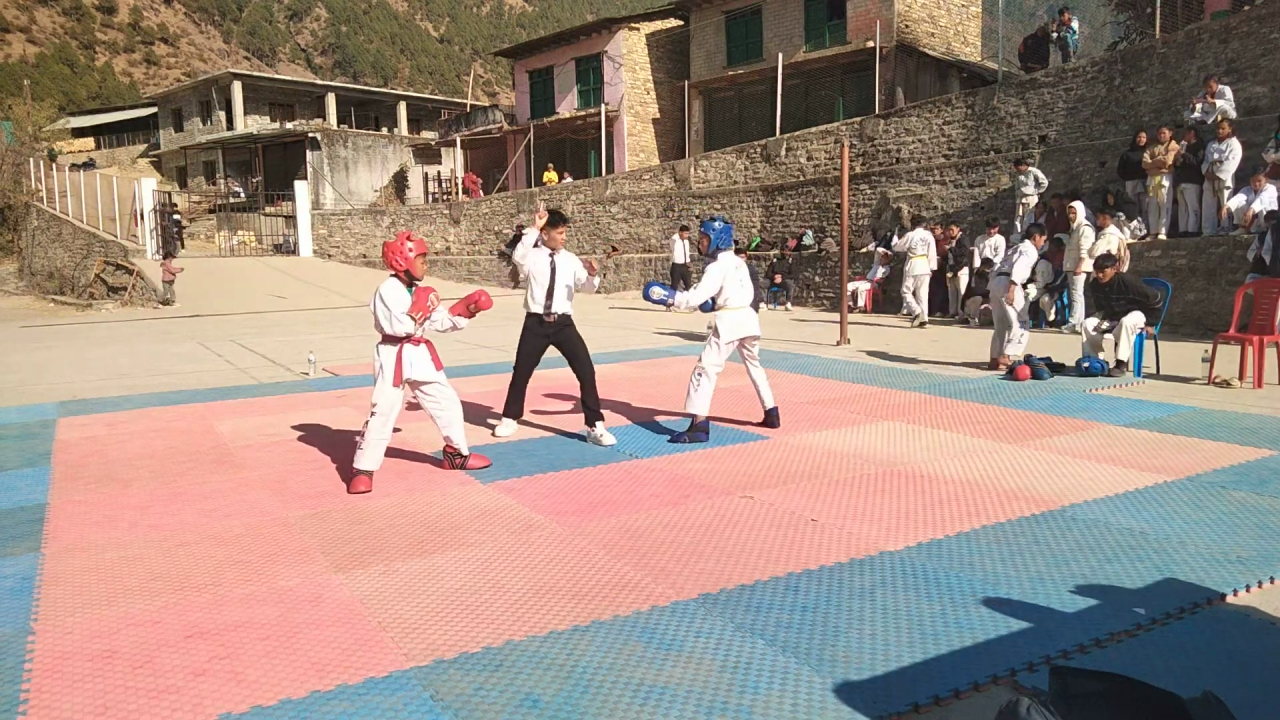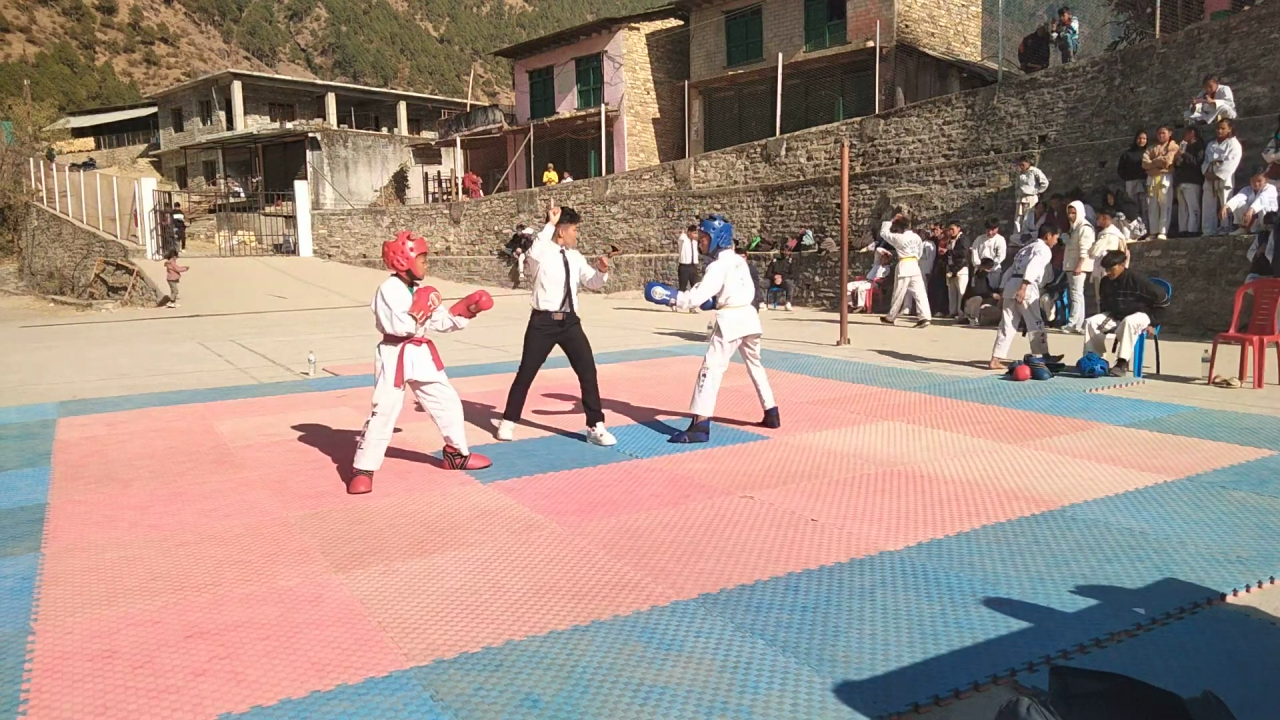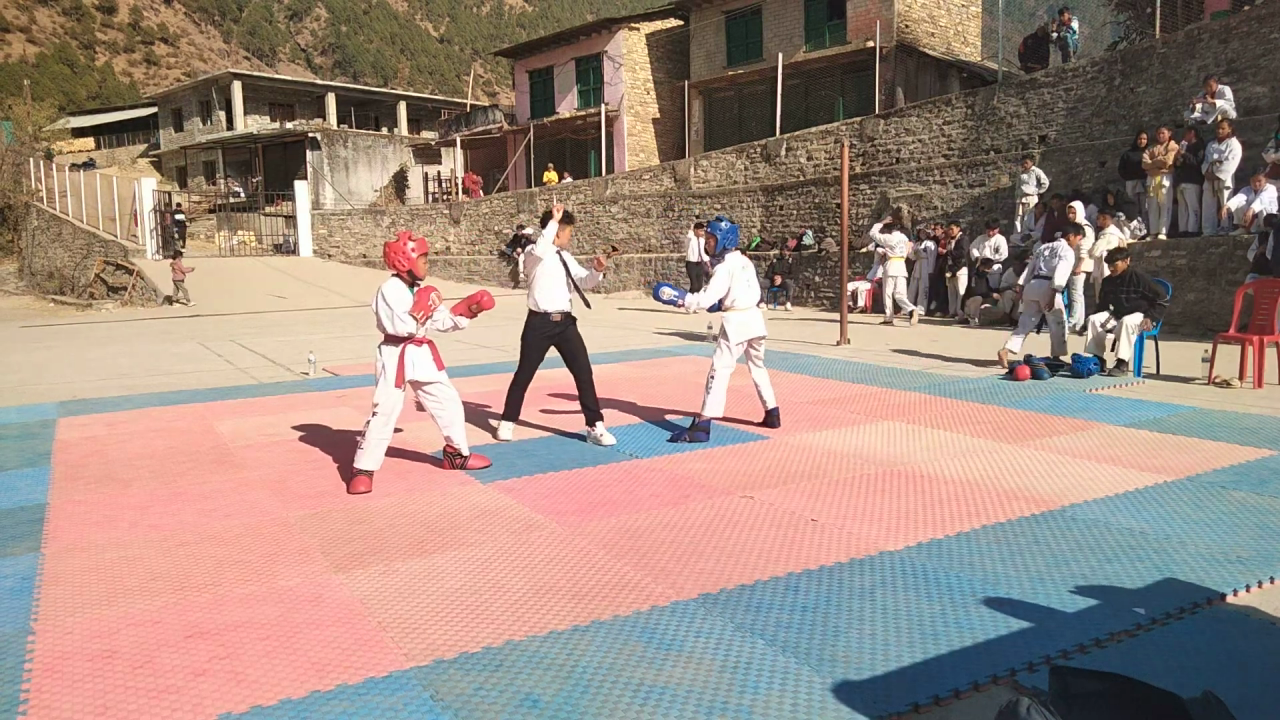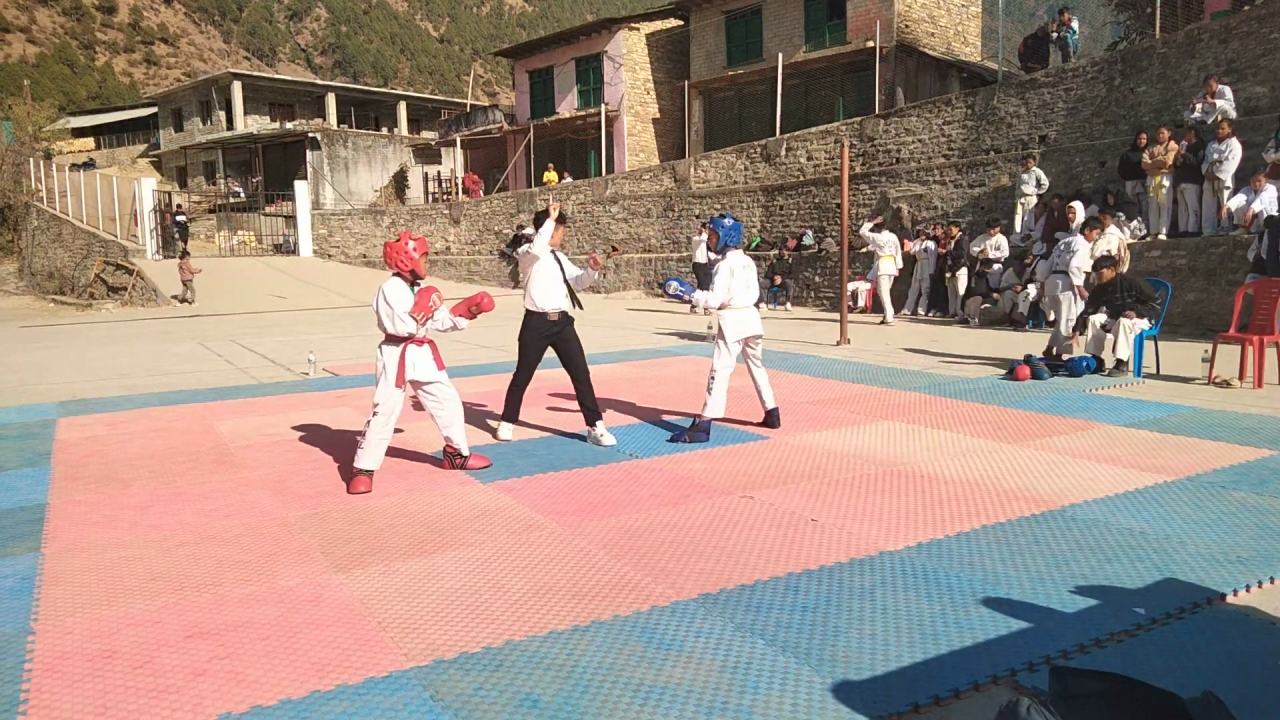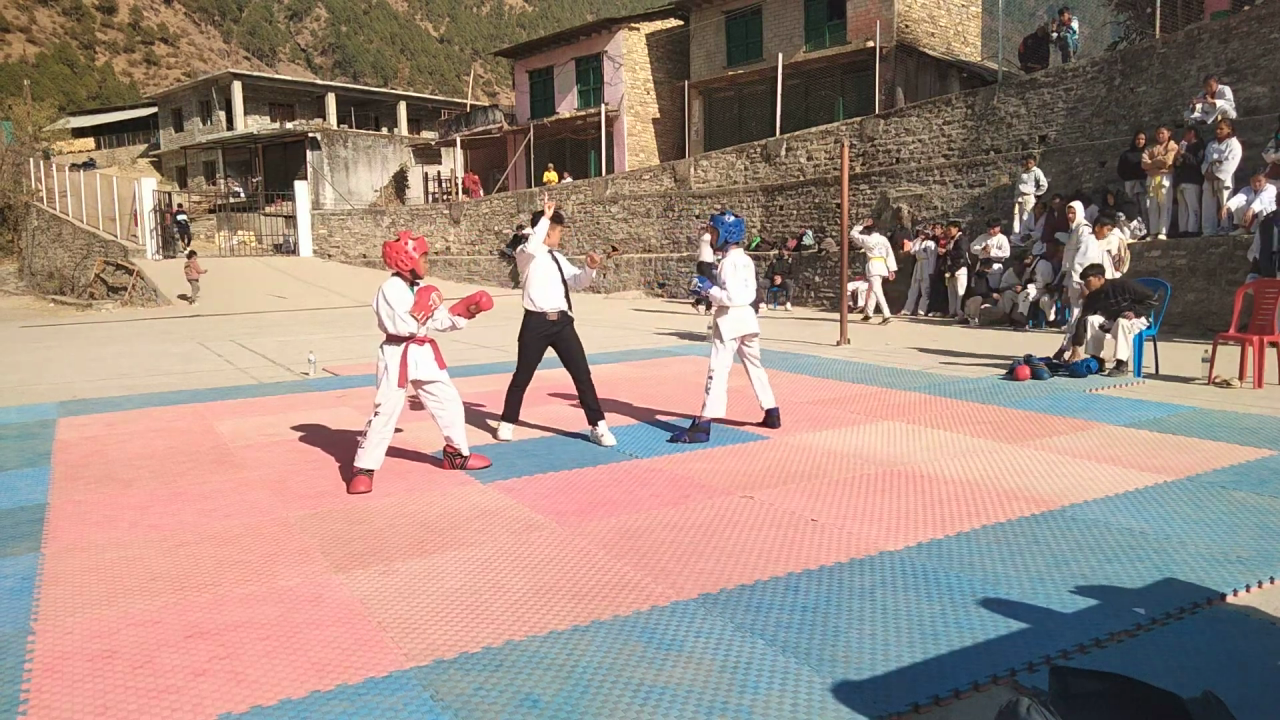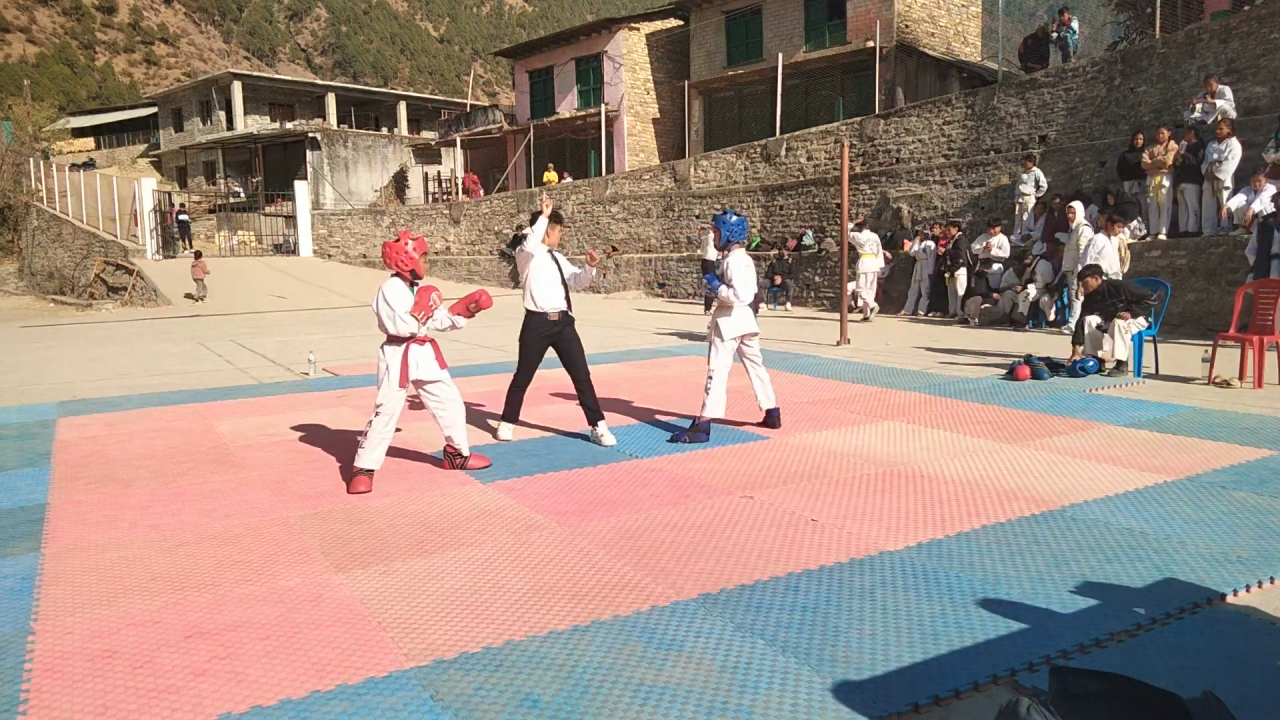
dt=0.2s
person 1, frame 1
left shoulder: (420, 291)
right shoulder: (387, 290)
left elbow: (442, 321)
right elbow: (397, 327)
left wrist: (467, 309)
right wrist: (420, 309)
left hip: (421, 355)
right hip: (394, 357)
left knee: (448, 403)
right knee: (382, 413)
left ankle: (457, 454)
right ankle: (362, 470)
person 1, frame 2
left shoulder: (420, 290)
right shoulder: (388, 290)
left elbow: (442, 321)
right elbow: (398, 326)
left wrist: (467, 310)
right wrist: (421, 308)
left hip: (422, 355)
right hip: (395, 357)
left knee: (448, 403)
right knee: (383, 413)
left ankle: (456, 454)
right ankle: (362, 469)
person 1, frame 3
left shoulder: (422, 290)
right shoulder: (389, 289)
left elbow: (443, 321)
right elbow: (399, 327)
left wrist: (468, 310)
right wrist: (421, 309)
left hip: (423, 355)
right hip: (396, 357)
left knee: (449, 403)
right knee: (383, 413)
left ankle: (457, 454)
right ankle: (362, 469)
person 1, frame 4
left shoulder: (421, 290)
right shoulder: (390, 289)
left elbow: (442, 321)
right elbow: (399, 326)
left wrist: (467, 311)
right wrist: (422, 309)
left hip: (423, 355)
right hip: (396, 357)
left knee: (449, 403)
right knee: (384, 413)
left ankle: (457, 454)
right ankle: (362, 469)
person 1, frame 5
left shoulder: (421, 289)
right shoulder: (390, 289)
left elbow: (441, 321)
right elbow: (400, 326)
left wrist: (466, 310)
right wrist: (422, 308)
left hip: (424, 354)
right hip: (398, 356)
left knee: (450, 402)
right knee: (385, 412)
left ankle: (457, 454)
right ankle: (363, 469)
person 1, frame 6
left shoulder: (420, 289)
right shoulder: (390, 290)
left elbow: (441, 321)
right elbow: (401, 327)
left wrist: (466, 309)
right wrist: (422, 308)
left hip: (425, 354)
right hip: (399, 357)
left knee: (451, 402)
right knee: (386, 413)
left ankle: (457, 454)
right ankle: (363, 469)
person 2, frame 1
left shoulder: (570, 259)
right shoulder: (531, 256)
left elbow: (587, 288)
right elbow: (518, 256)
left wrist: (592, 275)
right wrist: (533, 229)
left hip: (563, 323)
right hip: (536, 323)
left knee: (586, 370)
right knee: (522, 372)
left ankle: (595, 426)
right ankle: (510, 419)
person 2, frame 2
left shoulder: (575, 257)
right shoulder: (542, 254)
left elbow: (593, 283)
right elbow: (534, 254)
left wrist: (601, 271)
right wrist: (550, 224)
left hip: (569, 321)
right hip: (542, 321)
left knee: (588, 371)
right knee: (526, 372)
left ankle: (595, 426)
right ankle: (509, 421)
person 2, frame 3
left shoulder: (565, 257)
right shoulder: (534, 254)
left elbow: (585, 281)
right elbow: (539, 250)
left wrist: (597, 270)
right wrist: (554, 220)
left hip: (565, 322)
right hip: (539, 322)
left knee: (583, 372)
right knee: (524, 374)
left ankle: (595, 426)
right ankle: (507, 422)
person 2, frame 4
left shoulder: (559, 257)
right shoulder: (527, 253)
left elbow: (579, 282)
right elbow: (537, 248)
left wrist: (592, 269)
right wrist: (550, 219)
left hip: (562, 321)
right hip: (536, 322)
left knee: (580, 373)
right knee: (523, 375)
left ankle: (595, 427)
right ankle: (507, 422)
person 2, frame 5
left shoulder: (558, 258)
right shoulder: (525, 254)
left elbow: (577, 282)
right elbow: (532, 246)
left wrist: (590, 268)
right wrist: (545, 217)
left hip: (561, 322)
right hip: (536, 323)
left knee: (582, 373)
right knee: (523, 375)
left ankle: (598, 426)
right ankle: (507, 422)
person 2, frame 6
left shoulder: (558, 258)
right shoulder: (526, 255)
left elbow: (578, 282)
right elbow: (530, 245)
left wrist: (590, 266)
right wrist: (544, 215)
left hip: (562, 321)
right hip: (537, 323)
left knee: (581, 374)
right knee: (523, 375)
left ankle: (598, 426)
right ankle: (507, 423)
person 3, frame 1
left shoulder: (717, 267)
right shoulder: (739, 262)
left elbow: (697, 297)
left wrist: (668, 296)
right wrist: (718, 300)
left hip: (728, 321)
right hip: (747, 318)
left knee: (705, 370)
right knee: (754, 366)
left ankle: (699, 426)
right ankle: (771, 414)
person 3, frame 2
left shoulder: (718, 266)
right shoulder: (739, 260)
left elbow: (699, 296)
left wrist: (671, 297)
right wrist: (718, 298)
left hip: (730, 320)
right hip: (749, 316)
left knee: (711, 369)
right knee: (755, 365)
left ankle: (700, 425)
right ankle: (771, 414)
person 3, frame 3
left shoulder: (724, 267)
right shoulder: (745, 261)
left elbow: (706, 299)
right wrist: (724, 300)
left hip: (736, 321)
right hip: (754, 317)
left knee: (719, 371)
right knee: (757, 367)
left ankle: (702, 425)
right ankle: (772, 414)
person 3, frame 4
left shoulder: (726, 264)
right shoulder: (748, 261)
left elbow: (713, 300)
left wrist: (688, 293)
left hip: (733, 320)
right hip: (751, 316)
left knee: (720, 371)
right knee: (756, 366)
left ankle: (702, 426)
right ankle: (771, 414)
person 3, frame 5
left shoulder: (728, 261)
right shoulder: (746, 259)
left elbow: (728, 297)
left wrist: (707, 288)
right wrist: (713, 289)
left hip: (729, 318)
right hip: (747, 316)
left knee: (718, 370)
right knee: (754, 366)
left ankle: (703, 425)
right ankle: (771, 414)
person 3, frame 6
left shoulder: (732, 261)
right shoulder: (746, 259)
left elbow: (739, 295)
left wrist: (716, 287)
left hip: (729, 318)
right hip: (746, 317)
left knee: (718, 370)
right knee: (755, 365)
left ankle: (703, 425)
right ankle: (772, 414)
